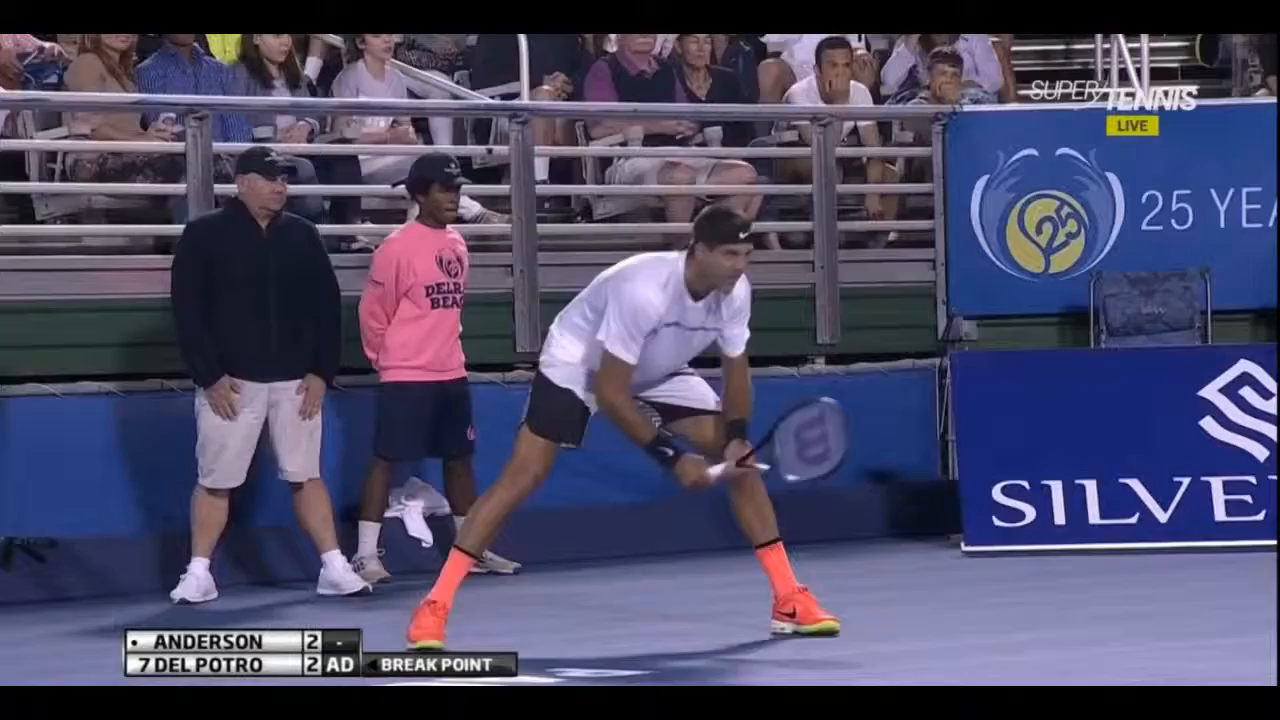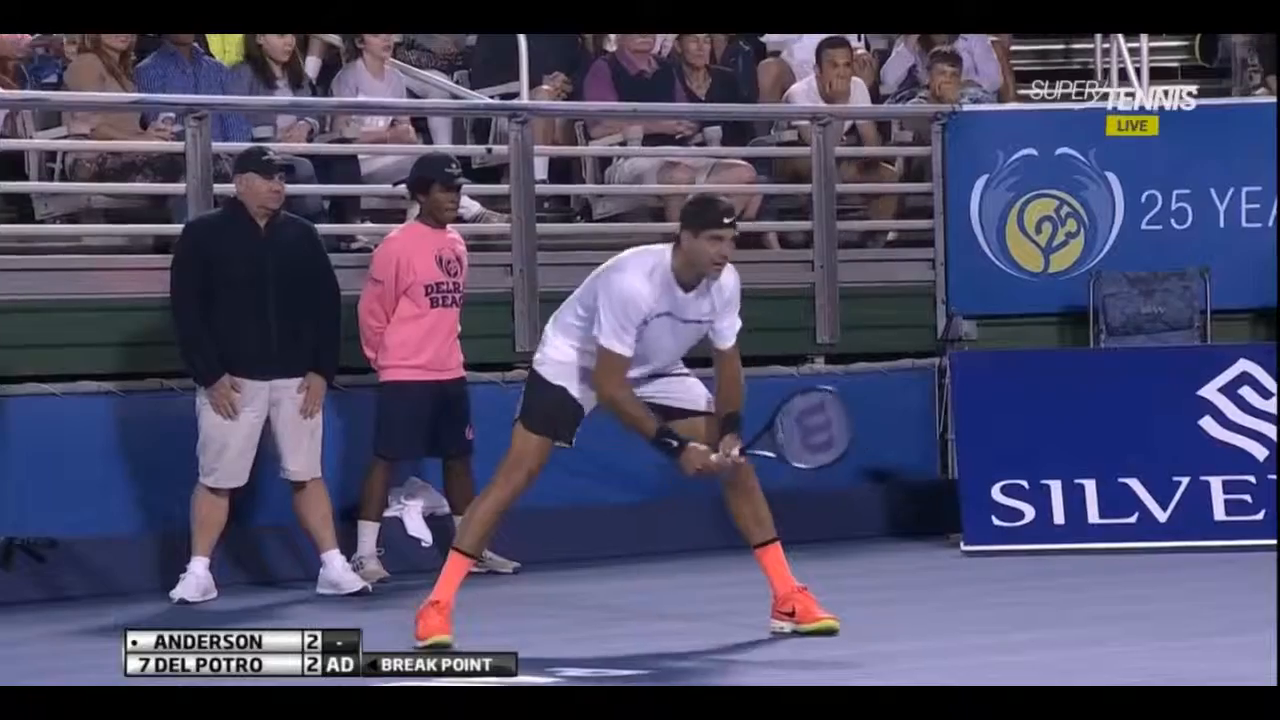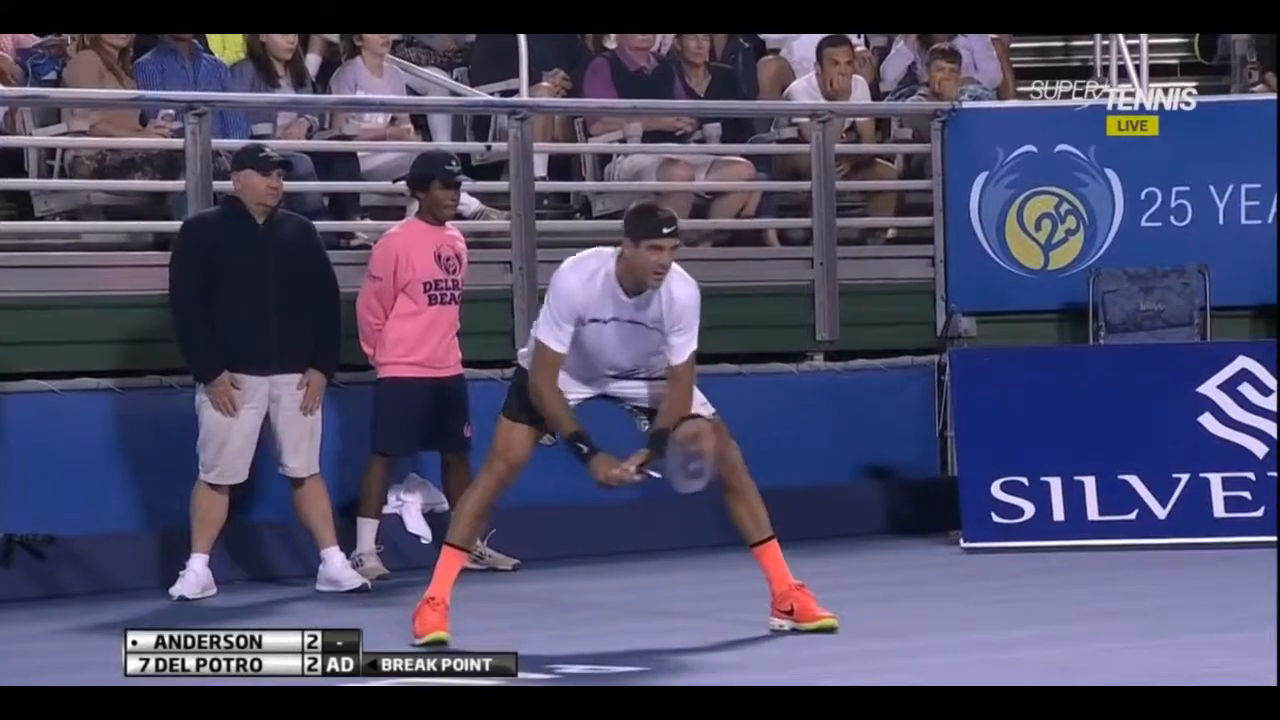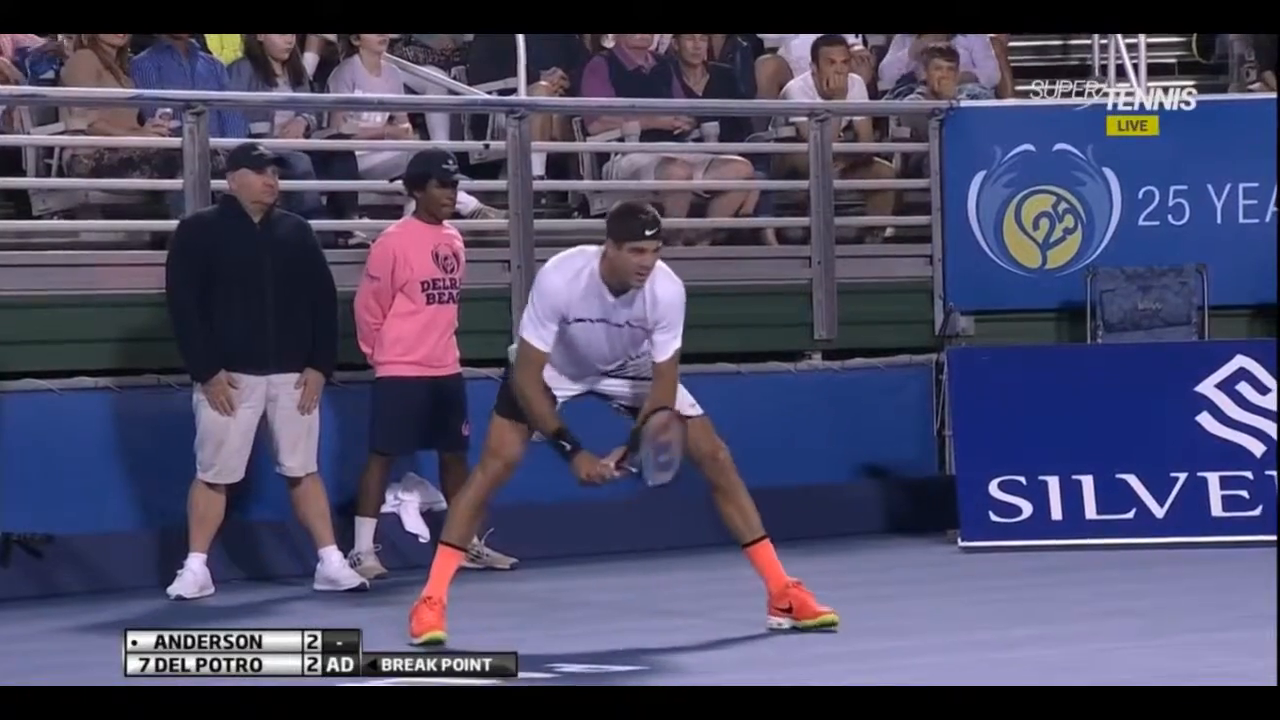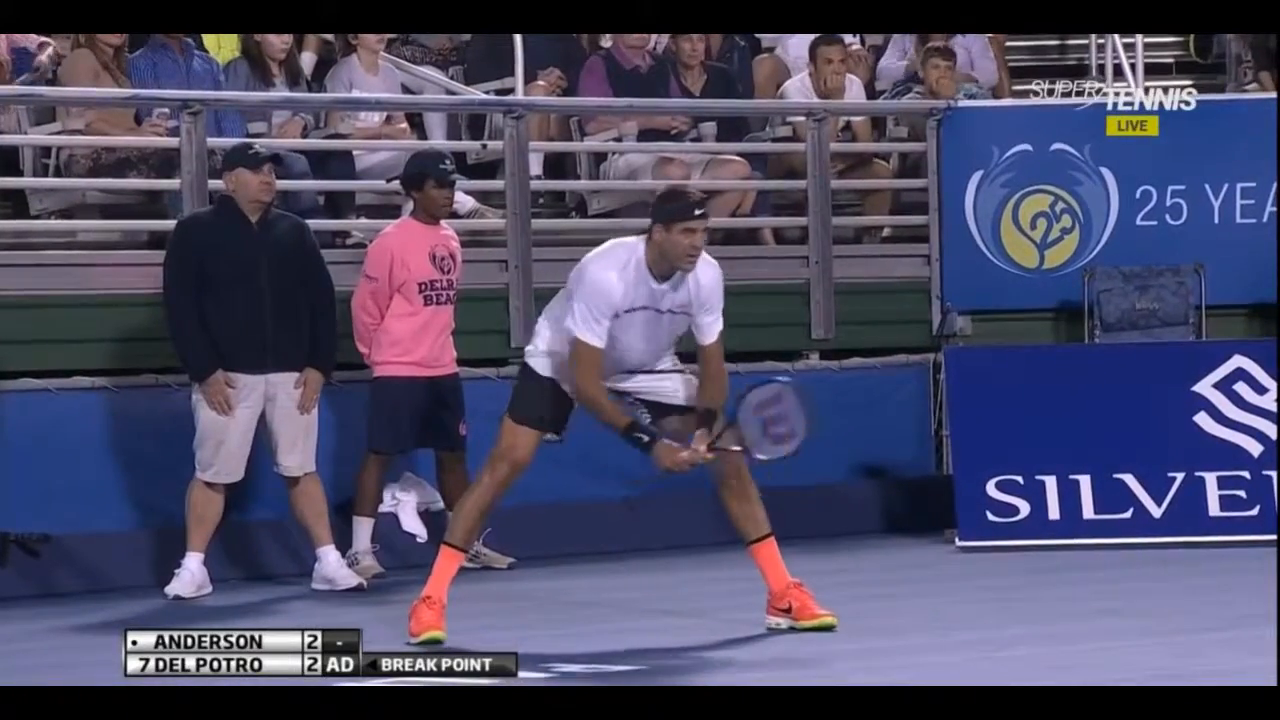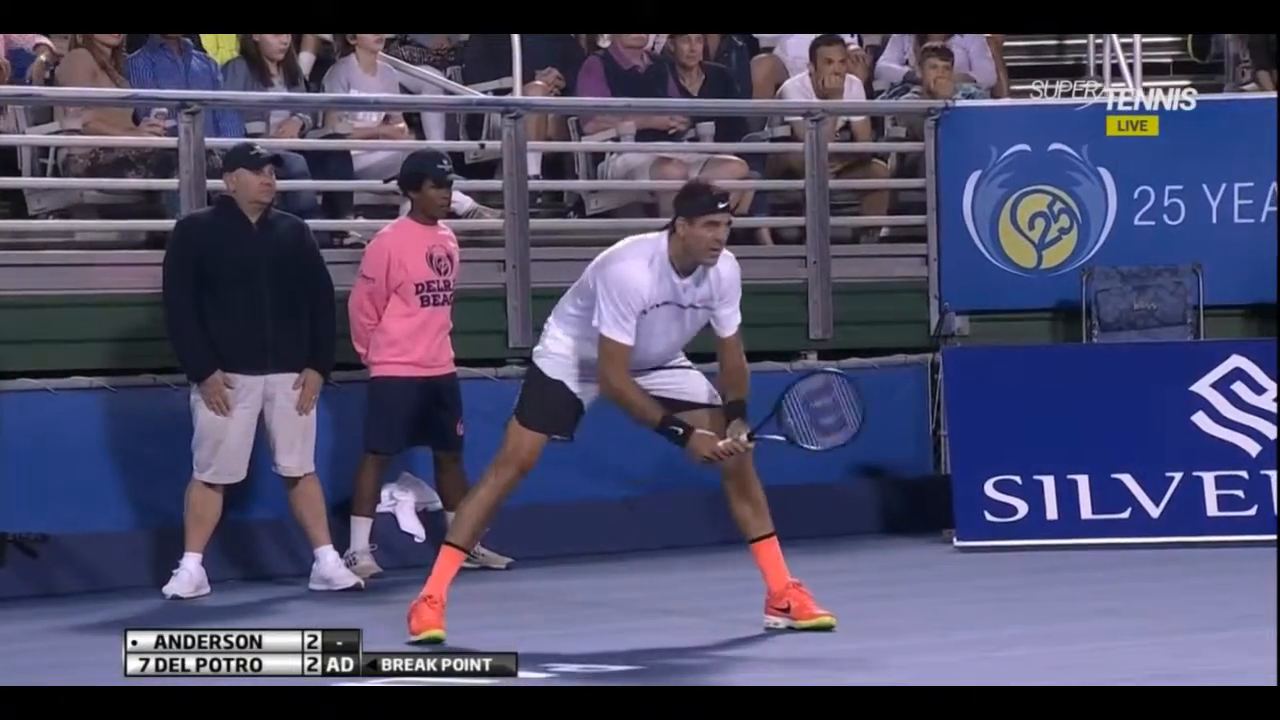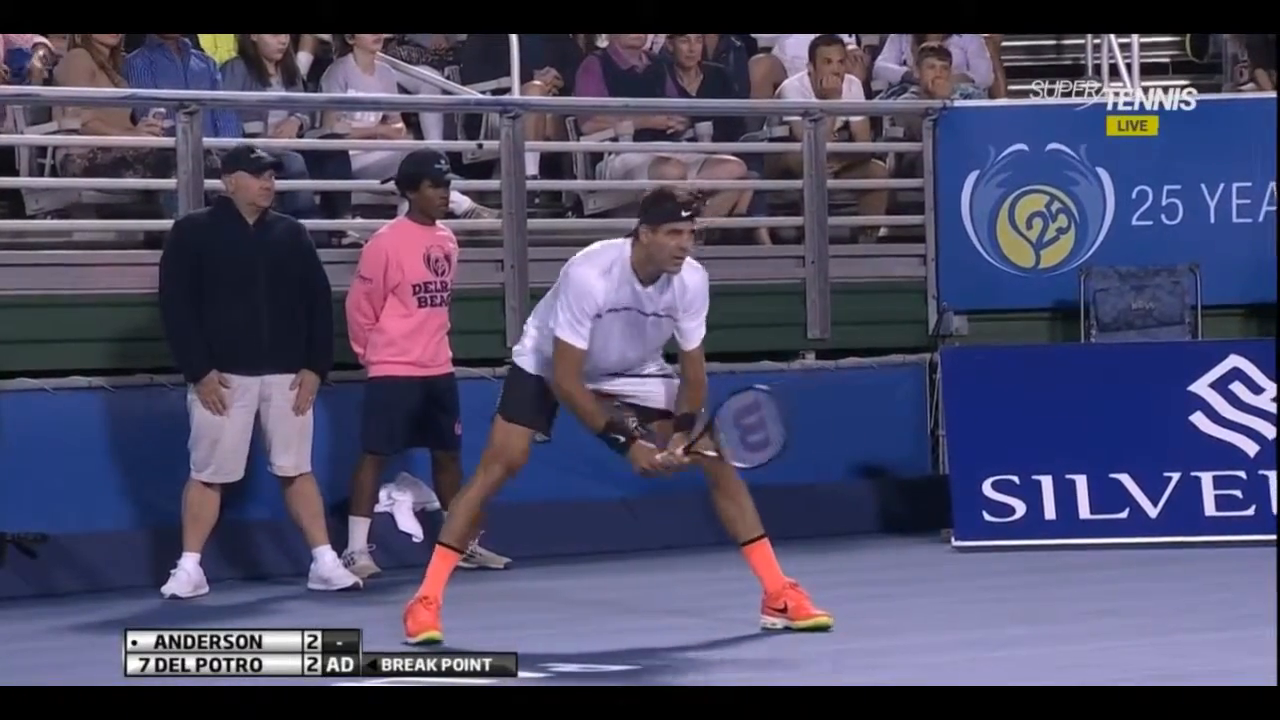
dt=0.3s
person 1, frame 1
left shoulder: (303, 235)
right shoulder: (204, 234)
left elbow: (327, 305)
right elbow: (186, 309)
left wrist: (322, 372)
right wrist: (209, 376)
left hip: (296, 380)
right hip: (229, 381)
left knee: (306, 476)
right knee: (215, 480)
left ankle: (334, 568)
right ankle: (198, 574)
person 1, frame 2
left shoulder: (302, 235)
right shoulder: (203, 234)
left elbow: (327, 304)
right elbow: (186, 309)
left wrist: (323, 370)
right wrist: (209, 375)
left hip: (297, 378)
right hip: (230, 380)
left knee: (307, 475)
right knee: (216, 478)
left ankle: (333, 567)
right ankle: (198, 573)
person 1, frame 3
left shoulder: (301, 231)
right shoulder: (202, 231)
left elbow: (327, 300)
right elbow: (186, 306)
left wrist: (323, 366)
right wrist: (210, 371)
left hip: (296, 374)
right hip: (230, 376)
left knee: (306, 471)
right knee: (216, 475)
left ankle: (333, 563)
right ankle: (198, 569)
person 1, frame 4
left shoulder: (297, 231)
right shoulder: (198, 231)
left elbow: (323, 299)
right elbow: (183, 305)
left wrist: (321, 365)
right wrist: (206, 370)
left hip: (294, 373)
right hip: (228, 375)
left knee: (303, 470)
right knee: (213, 473)
left ankle: (331, 562)
right ankle: (195, 569)
person 1, frame 5
left shoulder: (294, 230)
right shoulder: (195, 231)
left elbow: (322, 299)
right elbow: (180, 305)
left wrist: (320, 364)
right wrist: (204, 370)
left hip: (292, 373)
right hip: (226, 375)
left knee: (302, 469)
right knee: (212, 473)
left ankle: (328, 562)
right ankle: (193, 568)
person 1, frame 6
left shoulder: (294, 231)
right shoulder: (195, 231)
left elbow: (322, 299)
right elbow: (179, 305)
left wrist: (319, 365)
right wrist: (203, 371)
left hip: (291, 374)
right hip: (225, 375)
left knee: (300, 470)
right knee: (211, 474)
left ankle: (327, 562)
right ankle: (191, 568)
person 1, frame 7
left shoulder: (291, 233)
right shoulder: (192, 232)
left elbow: (318, 301)
right elbow: (175, 305)
left wrist: (316, 366)
right wrist: (198, 371)
left hip: (288, 374)
right hip: (221, 376)
left knee: (297, 470)
right knee: (207, 473)
left ankle: (324, 562)
right ankle: (189, 568)
person 2, frame 1
left shoulder: (735, 292)
right shoulder: (642, 291)
left elbow: (736, 368)
right elbow: (610, 392)
left wrist: (736, 438)
right wrist: (671, 457)
left hip: (659, 370)
right hip: (577, 362)
left knee: (739, 461)
right knee: (524, 475)
left ankle: (789, 599)
right ankle: (436, 604)
person 2, frame 2
left shoulder: (724, 283)
right shoulder: (632, 282)
left elbow: (728, 362)
right elbow: (609, 386)
left wrist: (729, 432)
right wrist: (676, 446)
left hip: (655, 368)
right hip: (572, 362)
left knee: (734, 460)
right knee: (518, 472)
left ankle: (788, 598)
right ankle: (439, 602)
person 2, frame 3
left shoulder: (682, 293)
right shoulder: (575, 280)
left elbow: (679, 386)
right elbow: (541, 380)
left wrist: (650, 452)
right wrist: (588, 454)
left hip: (645, 370)
right hip: (560, 367)
left knee: (726, 458)
right knee: (503, 463)
left ankle: (786, 596)
right ankle: (435, 600)
person 2, frame 4
left shoulder: (667, 290)
right shoulder: (558, 278)
left elbow: (663, 384)
right elbow: (526, 378)
left wrist: (629, 449)
right wrist: (572, 451)
left hip: (632, 366)
right hip: (550, 366)
left knee: (713, 456)
right knee: (496, 462)
left ankle: (782, 593)
right ankle: (432, 599)
person 2, frame 5
left shoulder: (706, 276)
right shoulder: (605, 274)
left elbow: (712, 362)
right elbow: (584, 380)
left wrist: (705, 429)
right wrist: (648, 442)
left hip: (648, 363)
right hip: (563, 362)
left knee: (728, 454)
right knee: (506, 463)
left ankle: (783, 594)
right ankle: (432, 598)
person 2, frame 6
left shoulder: (724, 271)
right shoulder: (629, 271)
left elbow: (731, 353)
right elbow: (613, 377)
left wrist: (736, 419)
right wrist: (682, 433)
left hip: (657, 362)
right hip: (572, 357)
left knee: (735, 453)
right knee: (512, 465)
left ankle: (782, 594)
right ankle: (432, 597)
person 2, frame 7
left shoulder: (691, 281)
right shoulder: (589, 274)
left elbow: (692, 369)
right elbow: (566, 379)
left wrist: (682, 432)
right wrist: (624, 443)
left hip: (635, 367)
right hip: (550, 362)
left knee: (714, 459)
right knee: (499, 463)
left ankle: (777, 594)
right ankle: (427, 598)
person 3, frame 1
left shoulder: (457, 244)
right shoulder: (398, 246)
right elbow: (373, 310)
right wrist: (387, 358)
left hip: (452, 374)
right hip: (406, 377)
left knee: (459, 458)
right knee: (386, 459)
right ankle: (366, 554)
person 3, frame 2
left shoulder: (457, 244)
right shoulder: (398, 245)
right elbow: (372, 309)
right wrist: (387, 358)
left hip: (451, 373)
right hip: (405, 376)
left knee: (459, 458)
right knee: (386, 459)
right ankle: (366, 554)
person 3, frame 3
left shoulder: (457, 241)
right shoulder: (397, 241)
right elbow: (370, 305)
right wrist: (384, 354)
left hip: (448, 370)
right hip: (402, 372)
left knee: (457, 454)
right knee: (384, 456)
left ankle: (470, 544)
right ankle: (365, 551)
person 3, frame 4
left shoulder: (454, 239)
right shoulder: (394, 240)
right elbow: (368, 304)
right wrist: (383, 353)
left hip: (446, 369)
right hip: (400, 372)
left knee: (455, 454)
right knee: (382, 455)
left ankle: (468, 543)
right ankle: (363, 550)
person 3, frame 5
left shoulder: (451, 239)
right shoulder: (391, 241)
right elbow: (365, 304)
right wrist: (380, 353)
left hip: (443, 369)
right hip: (398, 372)
left knee: (453, 453)
right knee: (380, 454)
left ankle: (466, 543)
right ankle: (361, 550)
person 3, frame 6
left shoulder: (449, 240)
right shoulder: (389, 241)
right elbow: (363, 304)
right wrist: (377, 353)
left hip: (441, 370)
right hip: (395, 372)
left knee: (450, 453)
right knee: (377, 455)
right ankle: (359, 550)
person 3, frame 7
left shoulder: (447, 240)
right shoulder: (387, 241)
right elbow: (360, 305)
right wrist: (375, 353)
left hip: (439, 370)
right hip: (393, 373)
left knee: (448, 454)
right knee: (375, 455)
left ankle: (462, 543)
right ankle: (357, 550)
